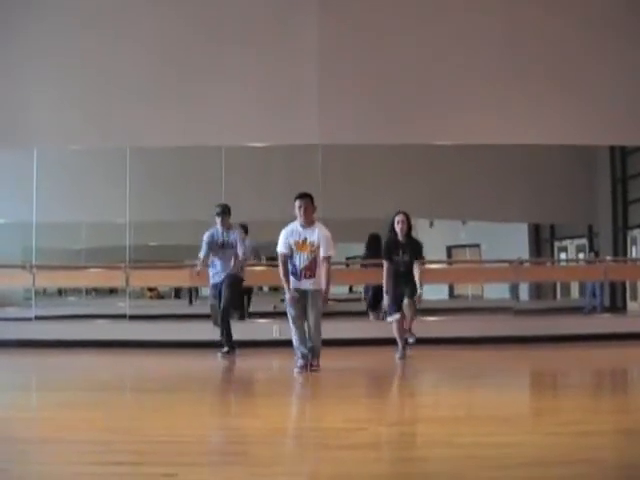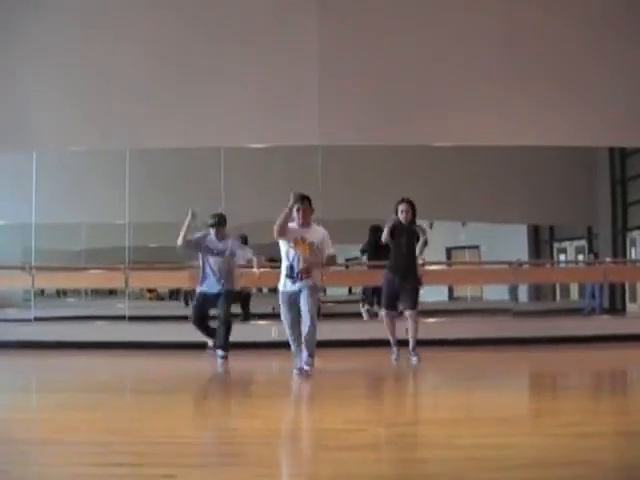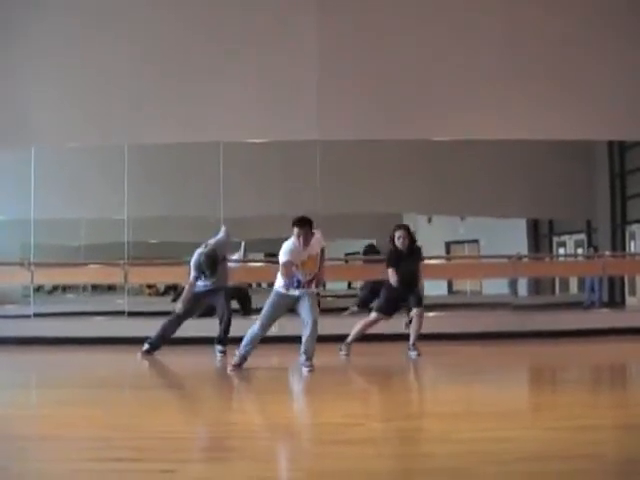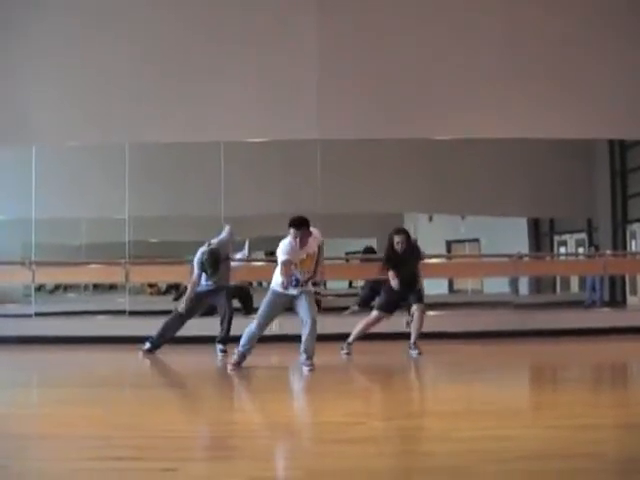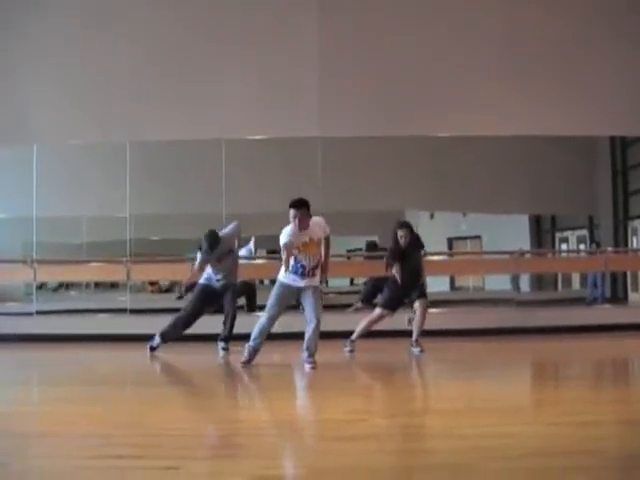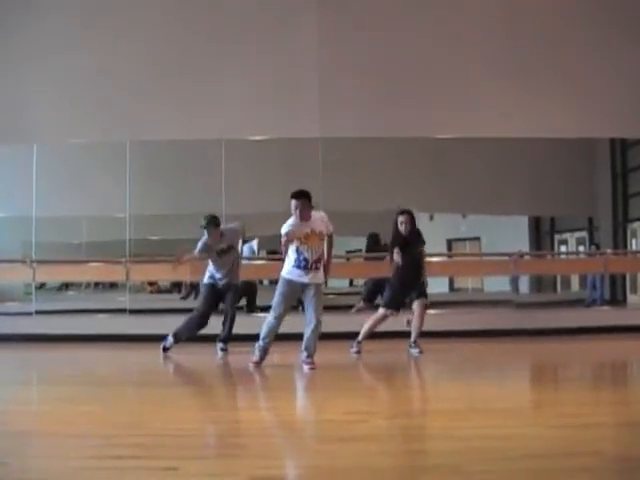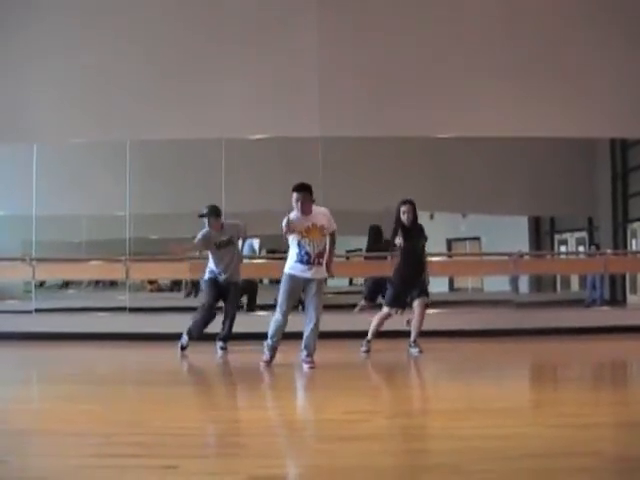
dt=0.3s
person 1, frame 1
left shoulder: (323, 233)
right shoulder: (288, 232)
left elbow: (326, 263)
right elbow: (282, 262)
left wrist: (326, 290)
right wrist: (288, 290)
left hip: (314, 285)
right hip: (294, 285)
left knee: (314, 322)
right knee: (296, 322)
left ankle: (314, 356)
right ankle: (303, 358)
person 1, frame 2
left shoulder: (321, 233)
right shoulder: (287, 229)
left elbow: (331, 259)
right elbow: (277, 233)
left wrist: (317, 263)
right wrist: (288, 209)
left hip: (309, 285)
right hip: (287, 286)
left knee: (309, 319)
right knee: (291, 326)
left ankle: (307, 357)
right ankle: (300, 360)
person 1, frame 3
left shoulder: (317, 237)
right shoulder: (288, 248)
right elbow: (285, 267)
left wrist: (320, 271)
right wrist: (285, 274)
left hip: (306, 291)
right hip: (282, 290)
left knee: (311, 321)
right knee: (262, 323)
left ankle: (306, 358)
right ankle: (241, 355)
person 1, frame 4
left shoulder: (315, 235)
right shoulder: (285, 247)
right elbow: (284, 264)
left wrist: (317, 267)
right wrist: (285, 275)
left hip: (304, 290)
right hip: (280, 289)
left knee: (310, 321)
right knee: (259, 323)
left ankle: (307, 358)
right ankle: (240, 354)
person 1, frame 5
left shoulder: (320, 223)
right shoulder: (288, 233)
left elbow: (326, 238)
right elbow: (286, 248)
left wrist: (326, 261)
right wrist: (286, 256)
left hip: (311, 283)
right hip: (287, 281)
left knee: (315, 319)
right knee: (269, 316)
left ankle: (309, 355)
right ankle: (251, 350)
person 1, frame 6
left shoulder: (322, 218)
right shoulder: (289, 226)
left elbow: (329, 236)
right elbow: (286, 238)
left wrist: (327, 261)
right wrist: (286, 242)
left hip: (315, 279)
right hip: (290, 277)
left knee: (314, 319)
right knee: (276, 315)
left ankle: (307, 356)
right ankle: (261, 350)
person 1, frame 7
left shoulder: (324, 214)
right shoulder: (290, 220)
left elbow: (332, 234)
right elbow: (287, 230)
left wrist: (329, 260)
right wrist: (287, 230)
left hip: (317, 274)
right hip: (293, 272)
left knee: (314, 316)
right knee: (282, 312)
left ankle: (307, 354)
right ankle: (270, 349)
person 2, frame 1
left shoulder: (415, 244)
right shoulder: (389, 244)
left elbow: (417, 267)
right elbow: (386, 269)
left wrist: (419, 288)
right wrist: (385, 293)
left hip: (410, 282)
right hip: (394, 284)
left knee: (408, 304)
right knee: (396, 317)
left ankle: (408, 329)
right ankle: (401, 347)
person 2, frame 2
left shoulder: (417, 231)
right shoulder: (394, 227)
left elbow: (419, 253)
right elbow: (384, 240)
left wrist: (422, 239)
right wrist: (389, 226)
left hip: (409, 277)
right hip: (392, 276)
left knee: (411, 313)
right knee: (386, 313)
left ankle: (412, 350)
right ankle: (395, 346)
person 2, frame 3
left shoulder: (416, 251)
right shoulder: (391, 254)
right elbow: (393, 281)
left wrist: (419, 285)
right wrist: (393, 277)
left hip: (411, 288)
right hip: (394, 289)
left knee: (418, 312)
right knee: (373, 318)
left ankle: (412, 345)
right ankle: (347, 343)
person 2, frame 4
left shoulder: (414, 250)
right shoulder: (390, 256)
right elbow: (392, 277)
left wrist: (419, 282)
right wrist: (394, 281)
left hip: (412, 286)
right hip: (393, 288)
left knee: (419, 309)
right knee: (375, 316)
left ankle: (413, 344)
right ankle: (348, 342)
person 2, frame 5
left shoulder: (417, 242)
right shoulder: (395, 250)
right elbow: (394, 268)
left wrist: (422, 277)
right wrist: (395, 270)
left hip: (415, 282)
right hip: (396, 284)
left knee: (421, 305)
right knee: (379, 313)
left ankle: (414, 341)
right ankle: (352, 340)
person 2, frame 6
left shoulder: (417, 235)
right shoulder: (396, 241)
right elbow: (395, 260)
left wrist: (423, 274)
right wrist: (396, 257)
left hip: (416, 280)
right hip: (398, 281)
left knee: (419, 306)
right knee: (383, 313)
left ankle: (413, 343)
right ankle: (358, 341)
person 2, frame 7
left shoulder: (419, 229)
right shoulder: (398, 231)
right elbow: (398, 243)
left wrist: (425, 272)
right wrist: (399, 242)
left hip: (418, 276)
right hip: (400, 276)
left knee: (420, 305)
right knee: (387, 311)
left ankle: (413, 342)
right ankle: (368, 340)
person 3, frame 1
left shoulder: (237, 233)
right shoulder: (210, 234)
left elbow: (241, 257)
right elbow: (204, 256)
left wrist: (236, 266)
right wrist: (201, 265)
left hip: (232, 274)
right hip: (216, 276)
right knee: (215, 309)
right ankle: (228, 344)
person 3, frame 2
left shoulder: (232, 242)
right shoulder: (202, 238)
right elbow: (180, 244)
right wrist: (188, 222)
left hip: (224, 287)
right hip: (205, 287)
left knee: (224, 317)
right knee: (197, 319)
left ankle: (222, 347)
right ankle: (213, 335)
person 3, frame 3
left shoulder: (221, 243)
right shoulder: (197, 258)
left elbow: (224, 229)
right elbow: (191, 282)
right wrist: (181, 301)
left hip: (219, 286)
right hip: (199, 288)
left knee: (226, 312)
right knee: (178, 314)
left ankle: (221, 343)
right ankle: (152, 344)
person 3, frame 4
left shoulder: (224, 242)
right shoulder: (200, 257)
left elbow: (228, 228)
right elbow: (195, 280)
right wrist: (185, 300)
left hip: (220, 286)
right hip: (202, 288)
left knee: (227, 311)
right knee: (180, 313)
left ankle: (221, 343)
right ankle: (153, 343)
person 3, frame 5
left shoulder: (229, 235)
right shoulder: (204, 250)
left elbow: (237, 225)
right elbow: (197, 270)
left wrist: (237, 245)
right wrist: (185, 282)
left hip: (228, 282)
right hip: (208, 283)
left knee: (231, 310)
right knee: (190, 311)
left ankle: (224, 341)
right ankle: (162, 337)
person 3, frame 6
left shoulder: (233, 232)
right shoulder: (205, 243)
left elbow: (243, 233)
right elbow: (196, 255)
left wrist: (238, 255)
right wrist: (182, 260)
left hip: (230, 281)
right hip: (212, 281)
left knee: (230, 312)
right knee: (202, 312)
left ankle: (222, 341)
right ankle: (174, 337)
person 3, frame 7
left shoulder: (234, 227)
right shoulder: (206, 234)
left elbow: (245, 236)
right elbow: (195, 245)
left wrist: (240, 255)
right wrist: (183, 249)
left hip: (232, 278)
right hip: (213, 276)
left knee: (231, 310)
right knee: (208, 306)
left ankle: (222, 340)
right ankle: (189, 335)
